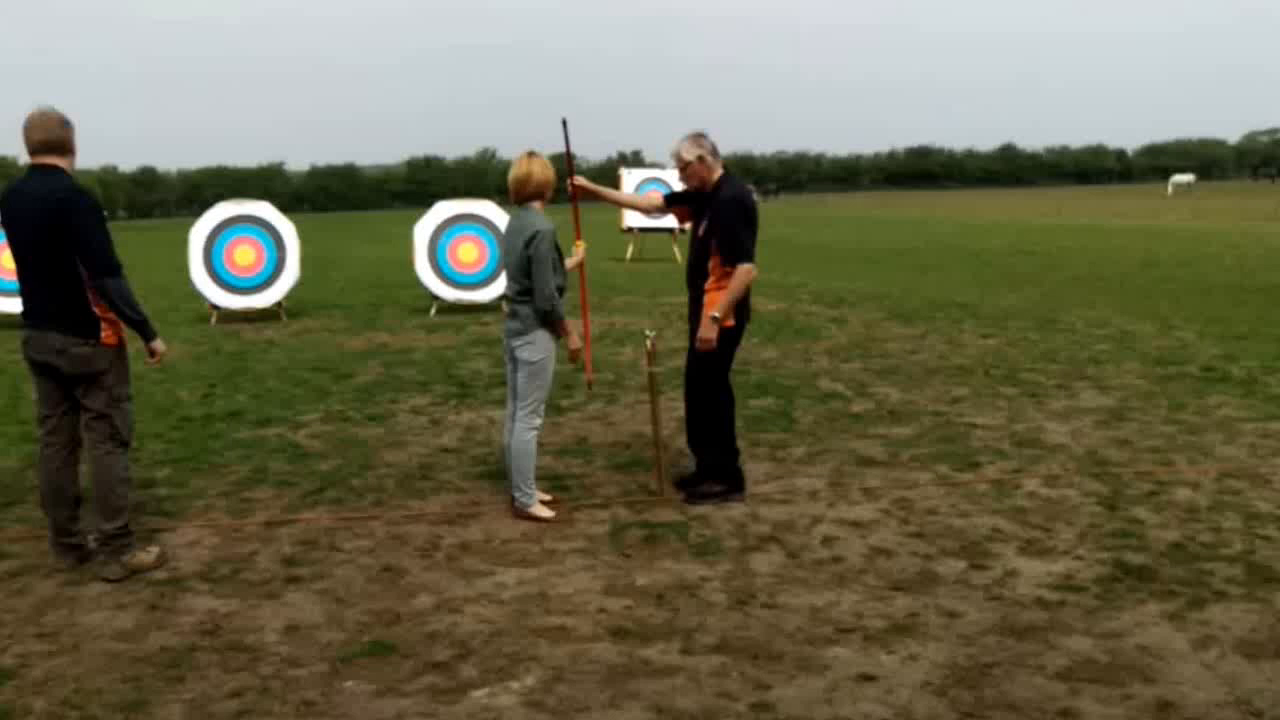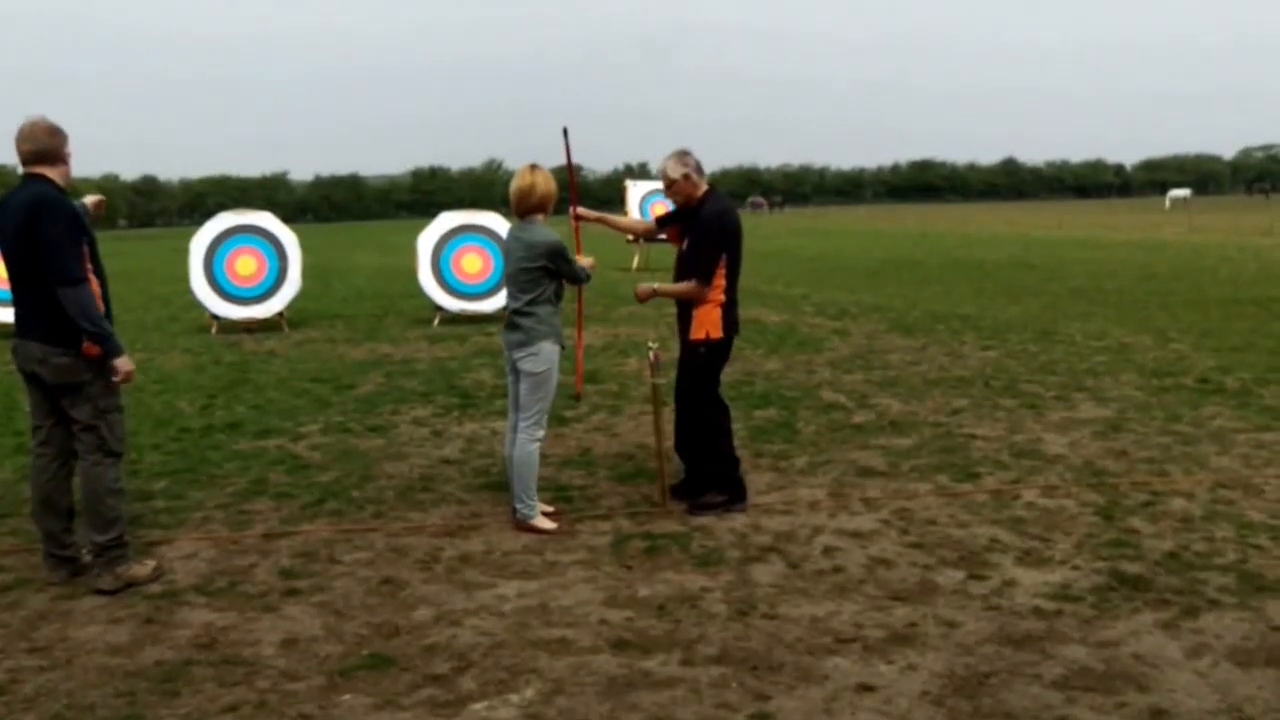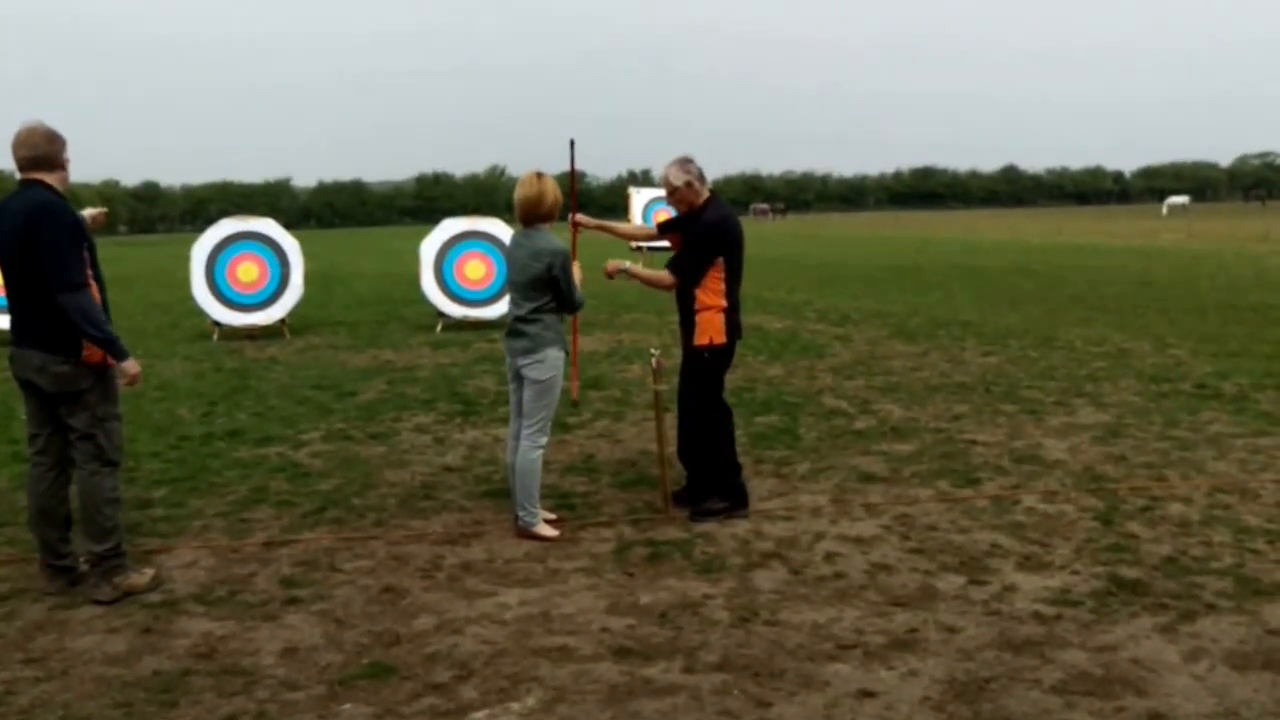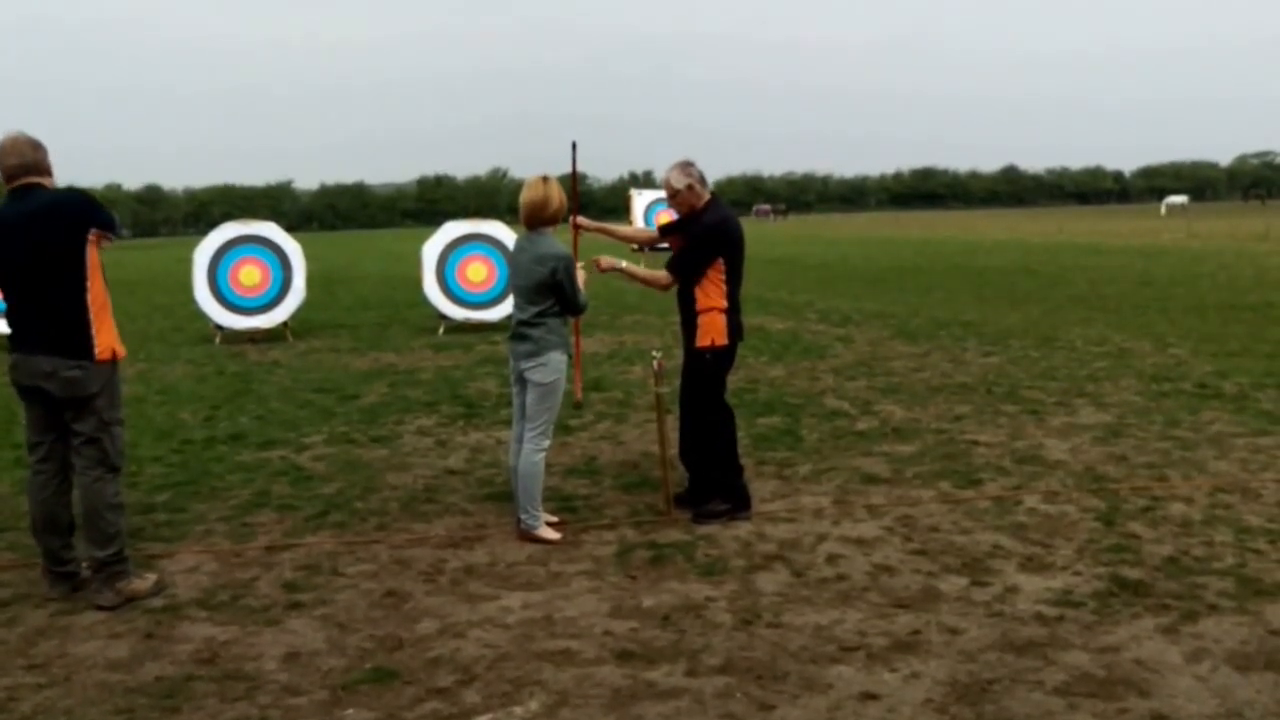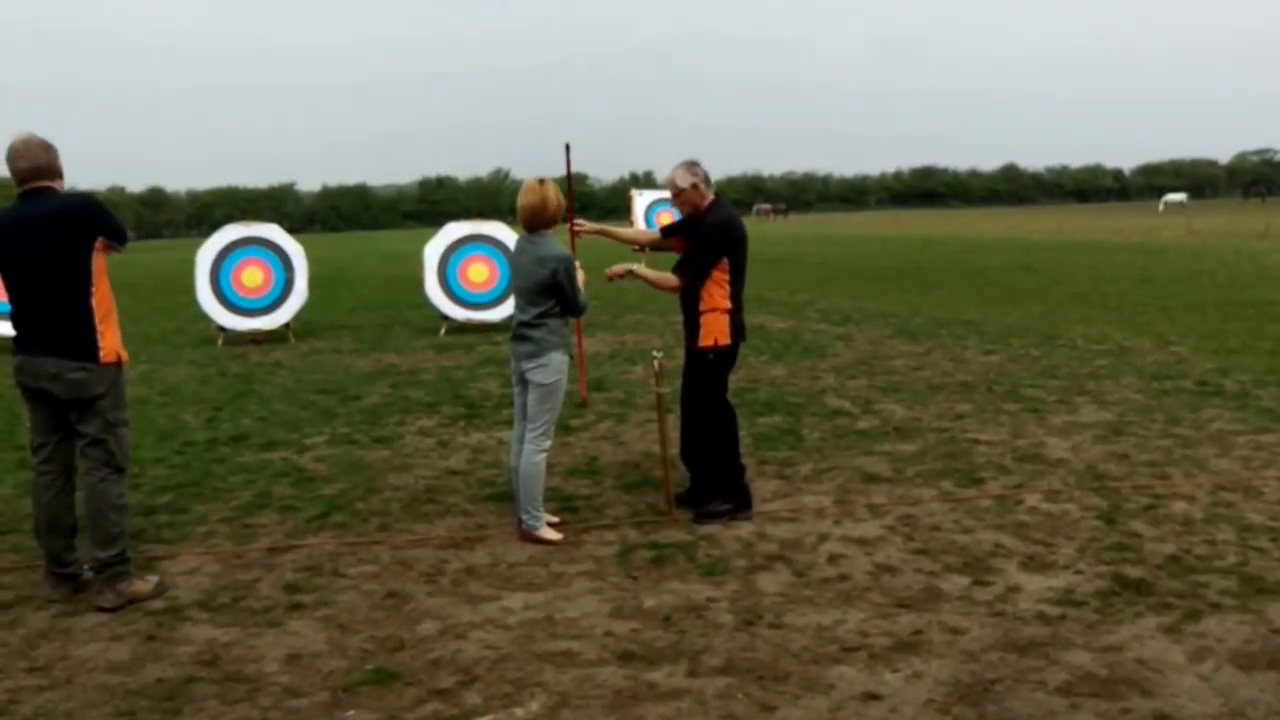
dt=1s
person 1, frame 1
right shoulder: (73, 196)
right elbow: (106, 274)
right wrist: (148, 332)
left hip: (39, 336)
right hip: (86, 339)
left knee: (56, 439)
right knee: (109, 440)
left ankle: (67, 543)
right ankle: (117, 550)
person 1, frame 2
right shoulder: (53, 205)
right elbow: (72, 287)
left wrist: (81, 212)
right wrist: (112, 348)
right hip: (72, 351)
left knee: (50, 451)
right knee: (100, 451)
left ankle: (61, 557)
right ankle: (111, 562)
person 1, frame 3
right shoulder: (53, 210)
right elbow: (73, 294)
left wrist: (78, 227)
right wrist: (119, 352)
right hip: (72, 358)
left knee: (46, 459)
right knee: (97, 461)
left ankle: (58, 567)
right ankle: (109, 572)
person 1, frame 4
right shoulder: (71, 205)
right elbow: (110, 226)
right hip: (80, 361)
left knee: (46, 464)
right knee: (97, 465)
left ankle: (60, 572)
right ankle: (111, 577)
person 1, frame 5
right shoulder: (80, 209)
right elbow: (120, 239)
right hip: (86, 361)
left knee: (49, 465)
right knee: (102, 465)
left ankle: (61, 573)
right ankle: (112, 578)
person 2, frame 1
left shoulder: (515, 224)
right shoulder: (541, 229)
right elbow: (545, 296)
left wrist: (570, 262)
right wrist: (570, 332)
left hip: (515, 327)
right hip: (535, 332)
left knee: (516, 413)
right knee: (529, 418)
left ankle: (521, 488)
right ankle: (525, 500)
person 2, frame 2
left shoulder: (514, 235)
right shoulder: (546, 240)
right elbow: (577, 276)
left wrist: (571, 266)
right wrist: (586, 266)
left hip: (515, 338)
right hip: (538, 342)
left knee: (517, 425)
right knee: (531, 430)
left ankle: (523, 500)
right ankle: (526, 512)
person 2, frame 3
left shoulder: (516, 242)
right shoulder: (555, 249)
right elbow: (572, 304)
right wrist: (576, 279)
left hip: (516, 346)
right hip: (543, 351)
left knee: (518, 432)
right knee: (534, 437)
left ankle: (525, 508)
right ankle: (528, 519)
person 2, frame 4
left shoulder: (520, 246)
right shoulder: (558, 254)
right elbow: (576, 307)
right wrist: (580, 281)
left hip: (519, 349)
right hip: (546, 354)
left knee: (521, 435)
right knee: (536, 440)
left ankle: (527, 511)
right ankle: (530, 522)
person 2, frame 5
left shoulder: (520, 247)
right shoulder: (558, 255)
right elbow: (576, 307)
right wrist: (579, 282)
left hip: (521, 350)
right hip: (547, 354)
left knee: (522, 436)
right knee: (538, 440)
left ankle: (527, 511)
right ankle: (532, 523)
person 3, frame 1
left shoulder: (731, 200)
right shoulder: (706, 195)
left elbow: (746, 270)
right elbow: (650, 204)
left wrist: (713, 319)
right wrist: (594, 189)
left hip: (720, 316)
right hip: (706, 311)
left knee: (710, 391)
right knee: (698, 389)
left ankle: (727, 478)
right ankle: (708, 469)
person 3, frame 2
left shoulder: (713, 216)
right shoulder: (694, 210)
left elbow: (699, 287)
right elbow: (647, 228)
left wrist: (654, 290)
right wrist: (595, 217)
left hip: (710, 324)
right hip: (697, 323)
left knee: (704, 402)
right knee: (688, 400)
left ankle: (728, 488)
right ankle: (699, 478)
person 3, frame 3
left shoulder: (713, 222)
right shoulder: (698, 217)
left elbow: (670, 279)
right elbow: (649, 232)
left wrist: (624, 267)
right wrist: (595, 225)
left hip: (713, 329)
right hip: (700, 328)
left knee: (708, 406)
right knee: (692, 406)
left ankle: (730, 494)
right ankle: (701, 484)
person 3, frame 4
left shoulder: (713, 224)
right shoulder: (699, 219)
left elbow: (666, 279)
right elbow: (650, 235)
left wrist: (619, 265)
right wrist: (596, 226)
left hip: (714, 331)
right hip: (701, 329)
left knee: (710, 408)
right knee: (694, 407)
left ankle: (732, 496)
right ankle: (703, 486)
person 3, frame 5
left shoulder: (717, 224)
right shoulder: (701, 220)
left elbow: (674, 282)
right elbow: (653, 237)
left wrist: (631, 270)
right wrist: (598, 229)
left hip: (716, 331)
right hip: (703, 329)
left knee: (713, 408)
right knee: (695, 408)
left ankle: (734, 496)
right ankle: (705, 486)
